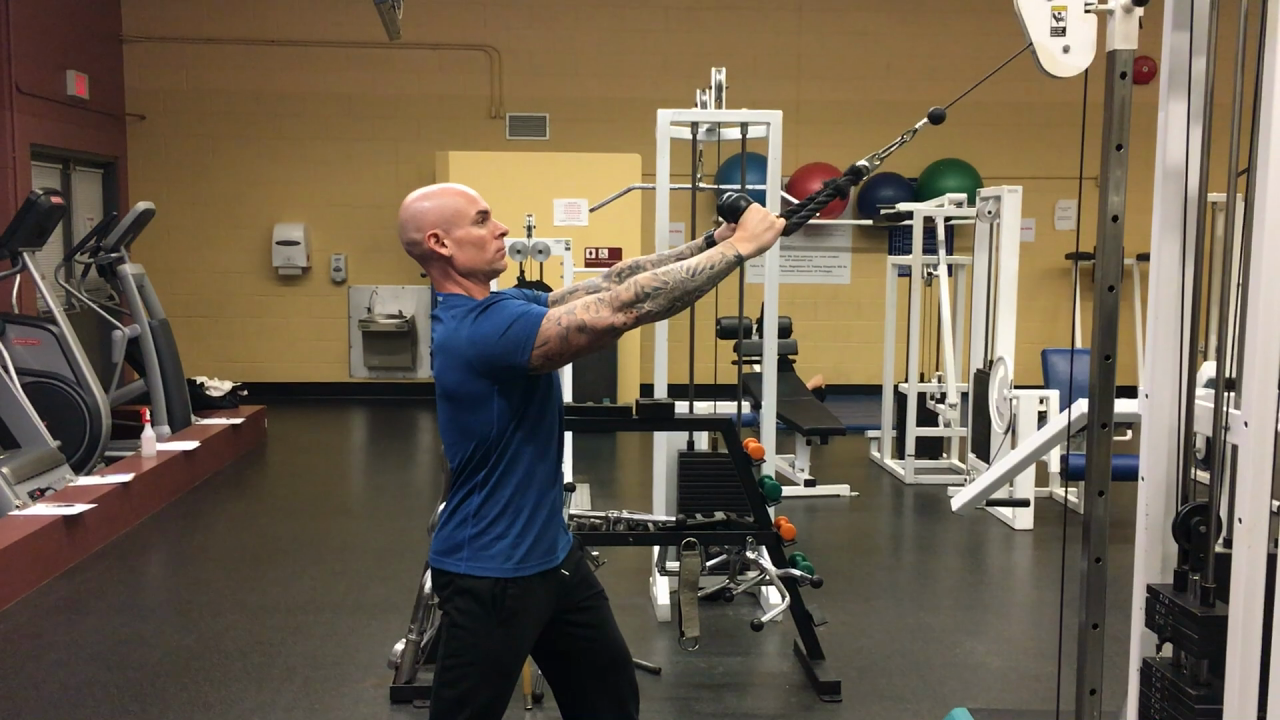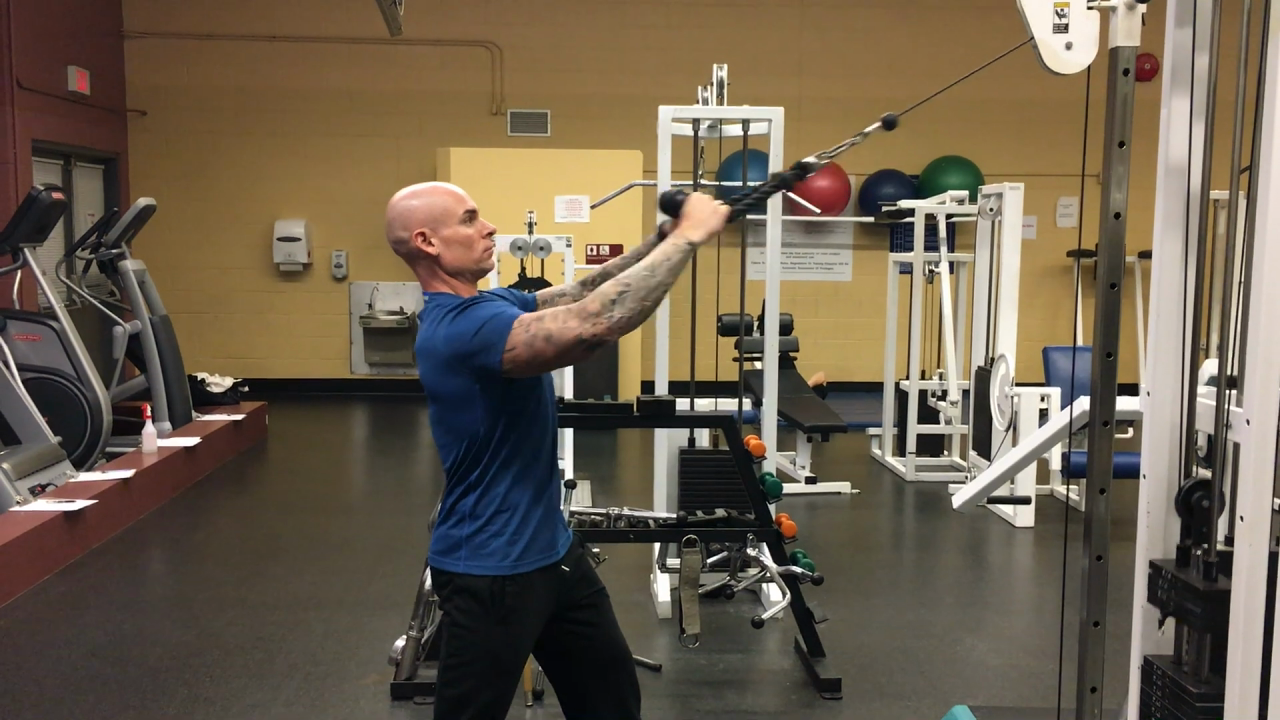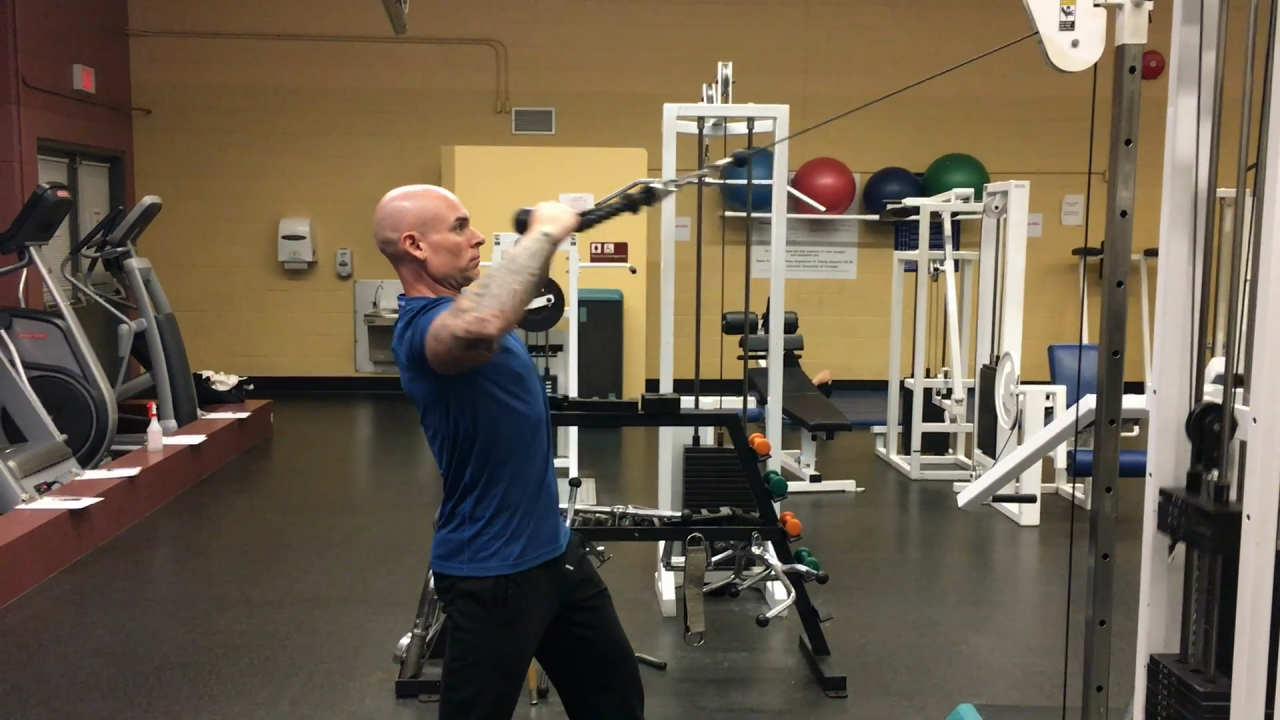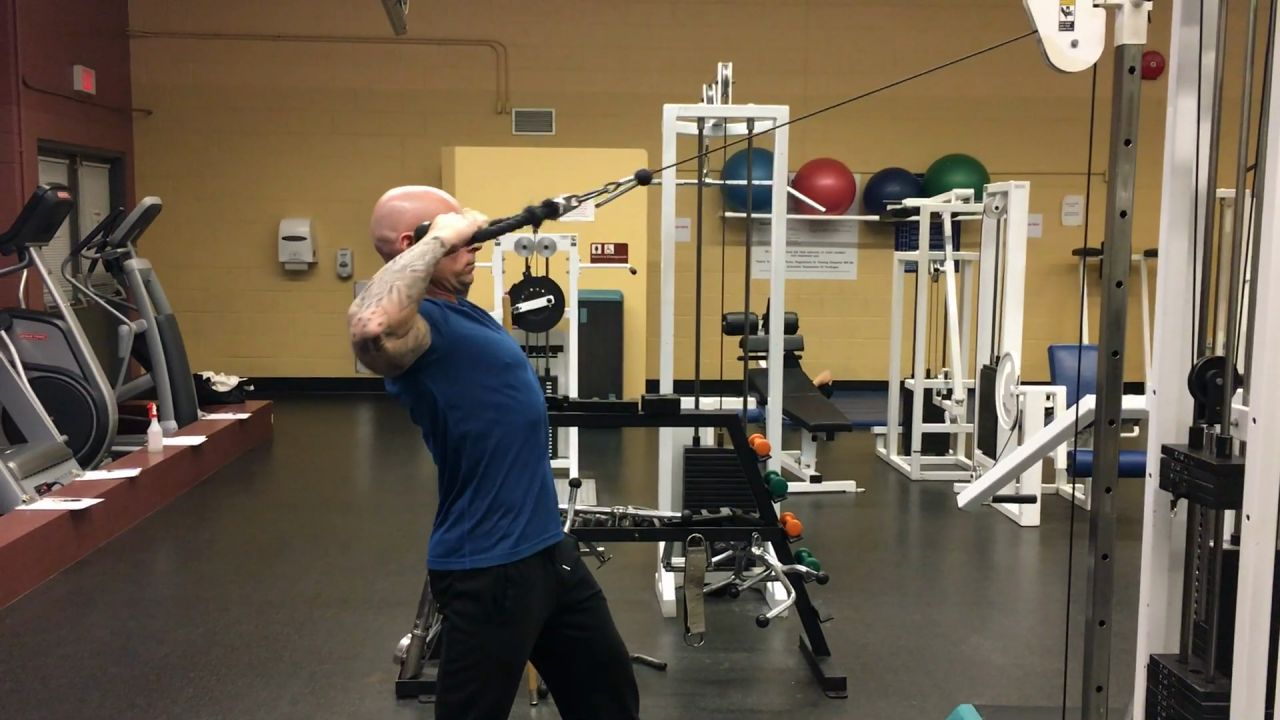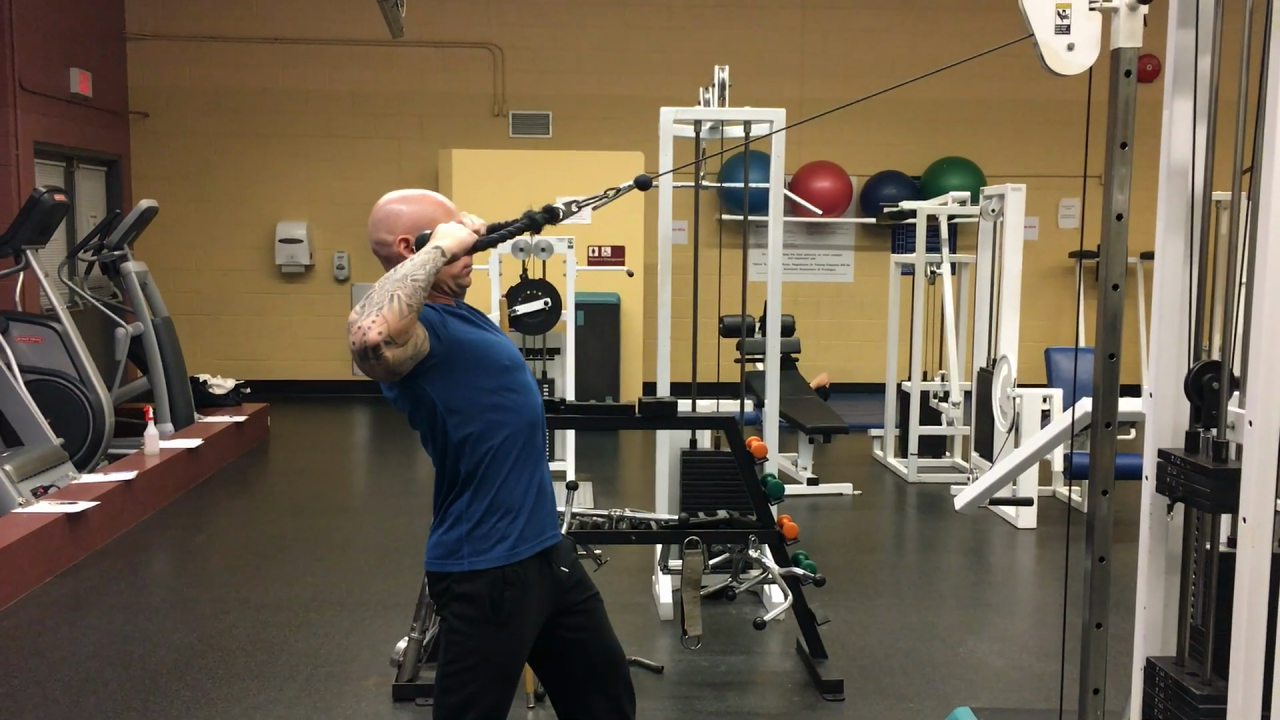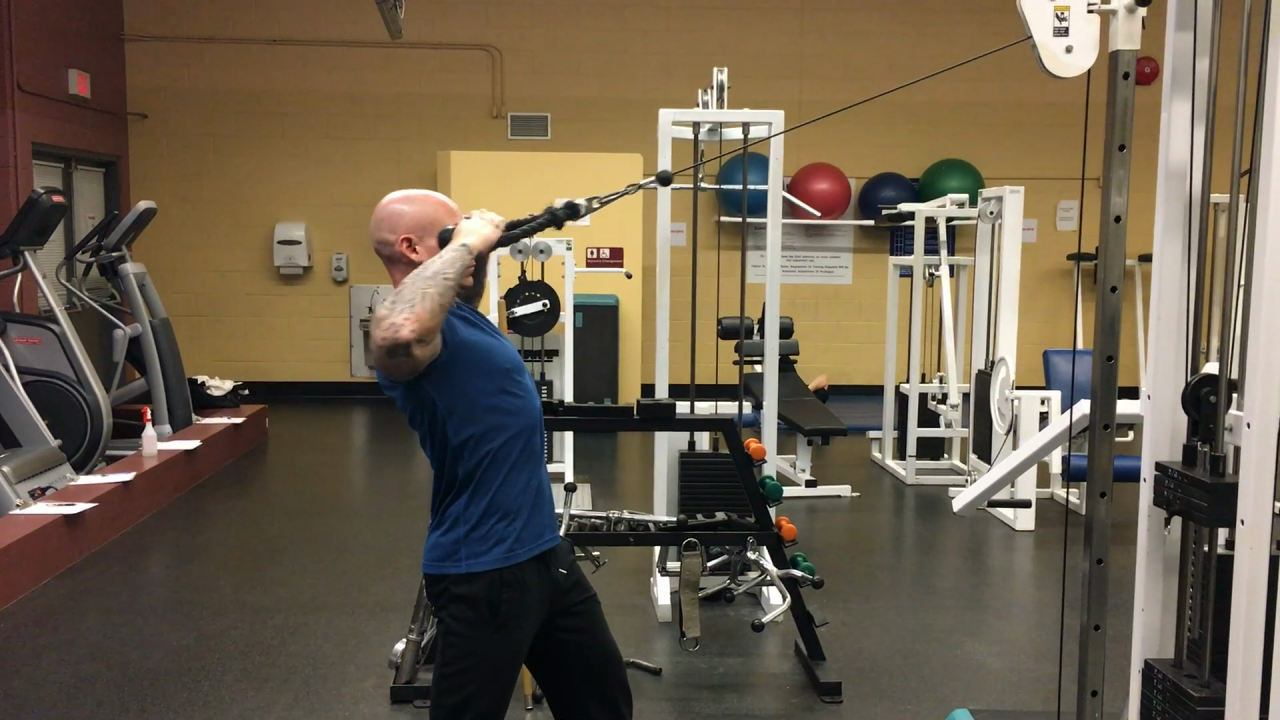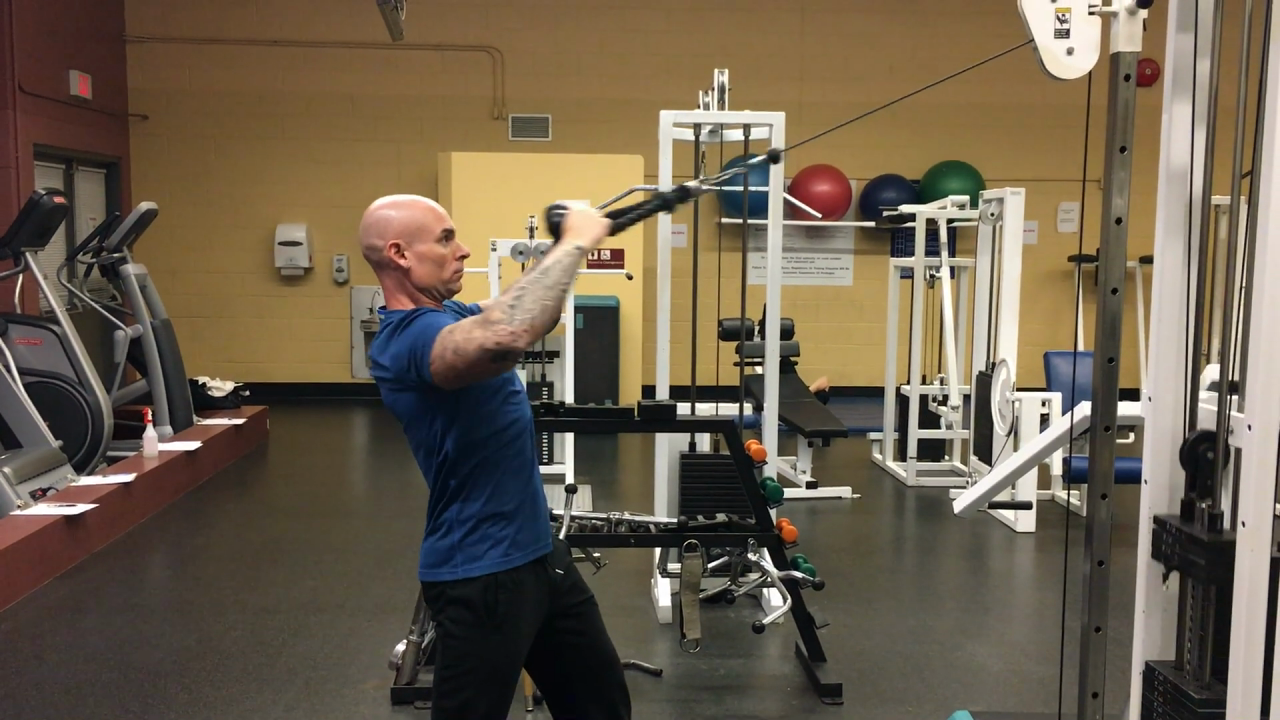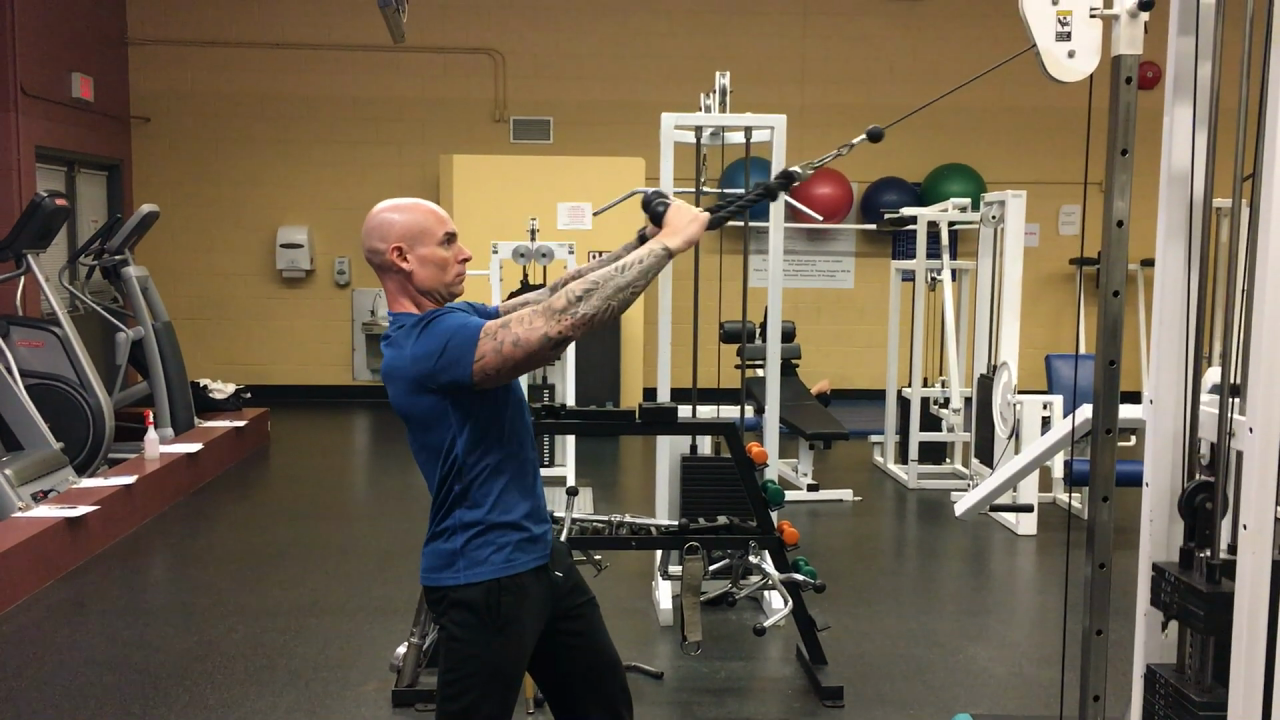
dt=0.3s
person 1, frame 1
left shoulder: (495, 306)
right shoulder: (480, 330)
left elbow: (607, 285)
right elbow: (622, 310)
left wrist: (712, 241)
right wrist: (739, 248)
left hip: (549, 552)
right hip: (490, 571)
person 1, frame 2
left shoulder: (490, 302)
right shoulder: (461, 328)
left elbow: (580, 292)
right elbow: (592, 324)
left wrist: (663, 237)
right wrist: (688, 237)
left hip: (550, 548)
right hip: (490, 569)
person 1, frame 3
left shoulder: (462, 306)
right shoulder: (428, 326)
left elbow: (512, 293)
right elbow: (483, 325)
left wrist: (545, 234)
right wrist: (542, 233)
left hip: (553, 547)
right hip: (493, 570)
person 1, frame 4
left shoulder: (450, 310)
right shoulder: (413, 324)
right elbow: (369, 325)
left wrist: (466, 238)
right wrist: (442, 236)
left hip: (547, 546)
right hip: (488, 566)
person 1, frame 5
left shoulder: (449, 314)
right shoulder: (413, 329)
right elbow: (369, 335)
left wrist: (465, 239)
right wrist: (441, 248)
left hip: (544, 547)
right hip: (487, 567)
person 1, frame 6
left shoulder: (449, 314)
right shoulder: (418, 330)
right elbow: (397, 332)
left wrist: (479, 247)
right wrist: (464, 243)
left hip: (542, 549)
right hip: (484, 569)
person 1, frame 7
left shoulder: (443, 316)
right shoulder: (409, 340)
left elbow: (500, 313)
right elbow: (507, 336)
left wrist: (571, 244)
right wrist: (575, 245)
left hip: (536, 550)
right hip: (481, 573)
person 1, frame 8
left shoulder: (451, 320)
right shoulder: (426, 345)
left elbow: (544, 301)
right elbow: (560, 322)
left wrist: (641, 243)
right wrist: (667, 243)
left hip: (537, 555)
right hip: (483, 577)
